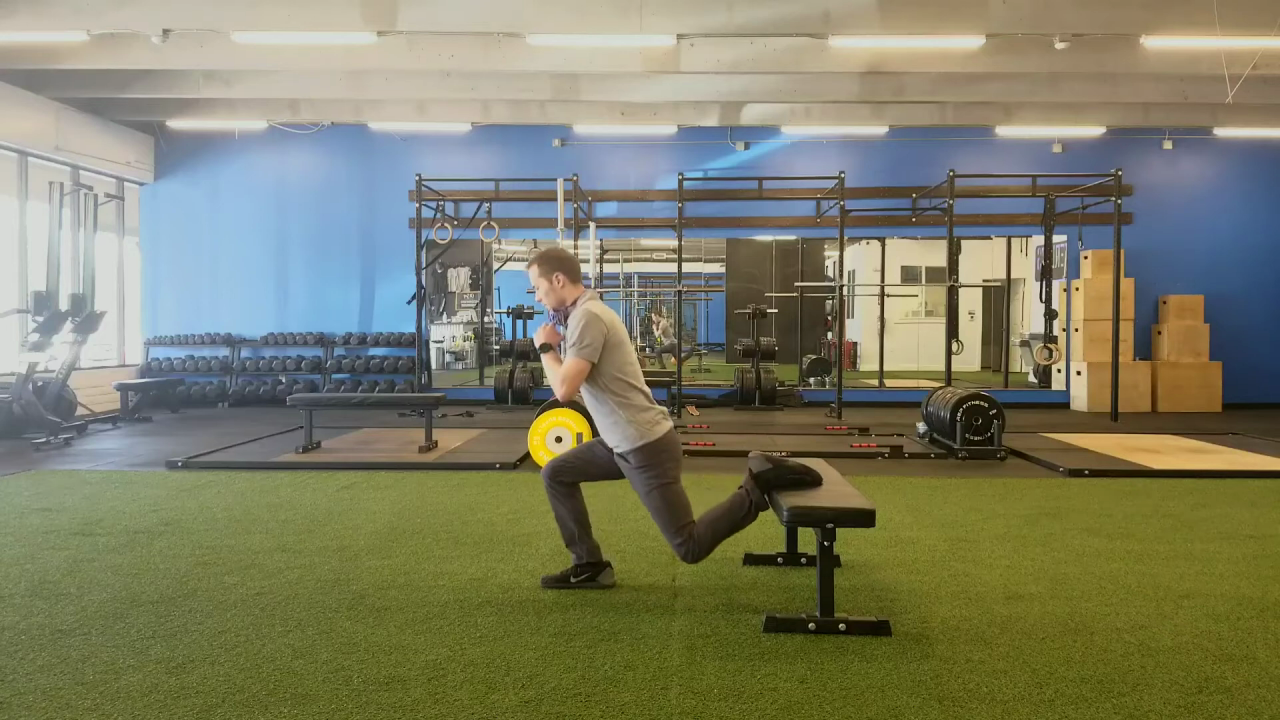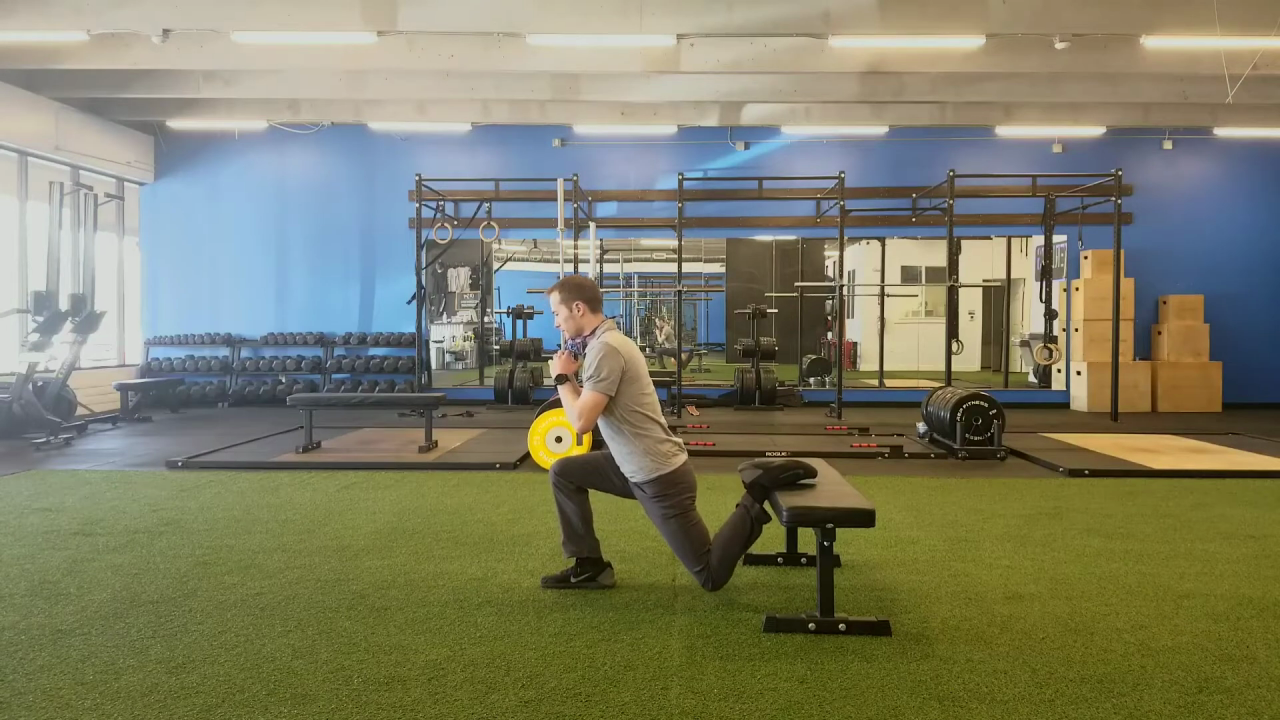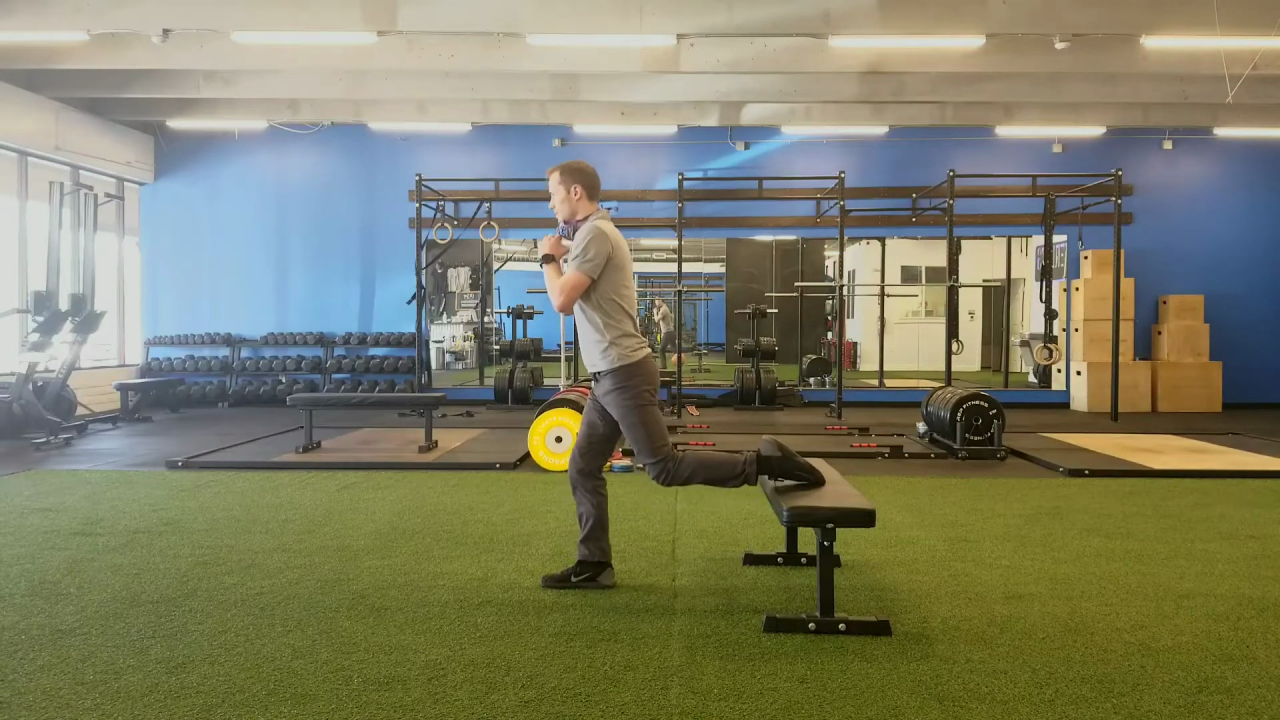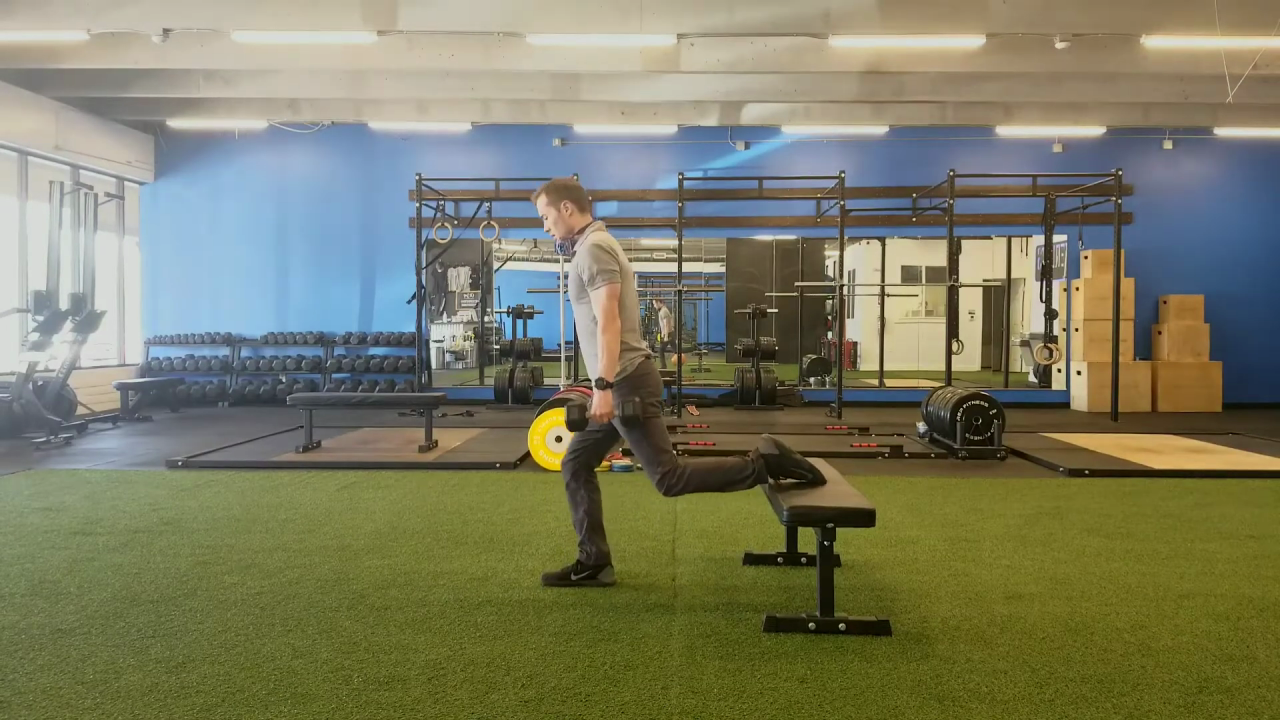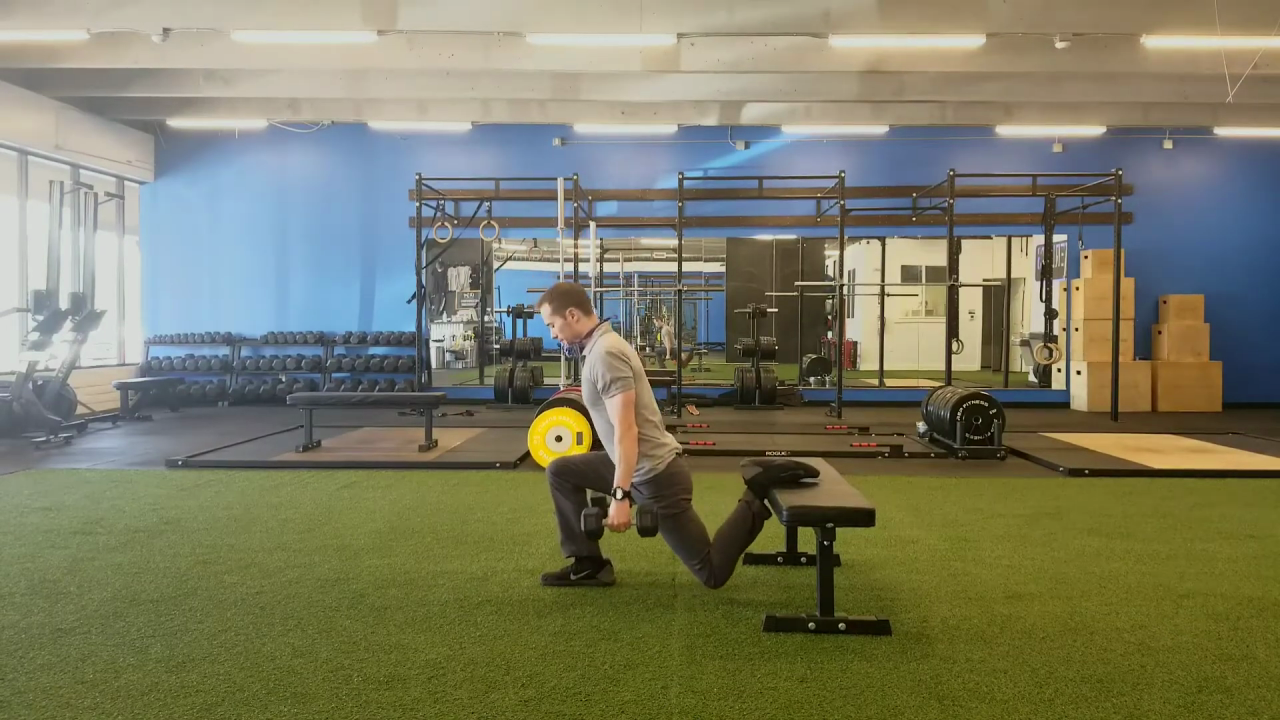
dt=1s
person 1, frame 1
left shoulder: (586, 317)
right shoulder: (586, 312)
left elbow: (565, 389)
right elbow: (577, 384)
left wrist: (546, 348)
right wrist: (557, 347)
left hip: (645, 447)
right hip: (624, 441)
left knee: (690, 546)
right knee: (556, 474)
left ankle: (758, 484)
right ankle: (590, 565)
person 1, frame 2
left shoulder: (605, 349)
right shoulder: (608, 341)
left elbow: (582, 422)
right elbow: (590, 408)
left wrist: (562, 378)
right wrist: (570, 380)
left hip: (660, 477)
right hip: (641, 468)
left knee: (711, 574)
right knee: (564, 473)
left ankle: (759, 494)
right ankle: (590, 565)
person 1, frame 3
left shoulder: (594, 233)
right shoulder: (594, 233)
left elbow: (563, 301)
left wrist: (548, 259)
right wrist: (561, 258)
left hip: (623, 373)
right hip: (609, 375)
left knee: (664, 467)
right knee: (582, 468)
left ankle: (763, 462)
right ankle: (594, 564)
person 1, frame 4
left shoulder: (594, 247)
right shoulder: (592, 246)
left elbow: (608, 322)
left wrist: (603, 386)
right wrist: (603, 385)
left hip: (626, 381)
right hip: (616, 381)
left knee: (668, 477)
right knee: (575, 465)
left ankle: (764, 462)
right ankle: (593, 563)
person 1, frame 5
left shoulder: (605, 354)
right shoulder: (604, 344)
left elbow: (626, 430)
left wrist: (620, 497)
right wrist: (620, 487)
left hip: (655, 477)
right hip: (642, 467)
left knee: (711, 571)
right knee: (560, 472)
left ankle: (758, 499)
right ankle: (588, 563)
